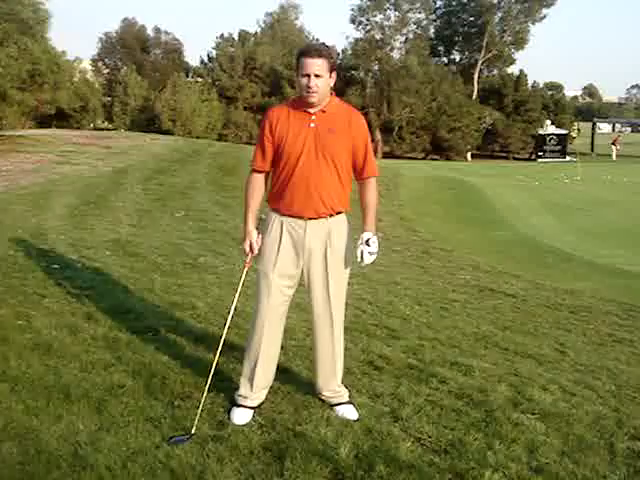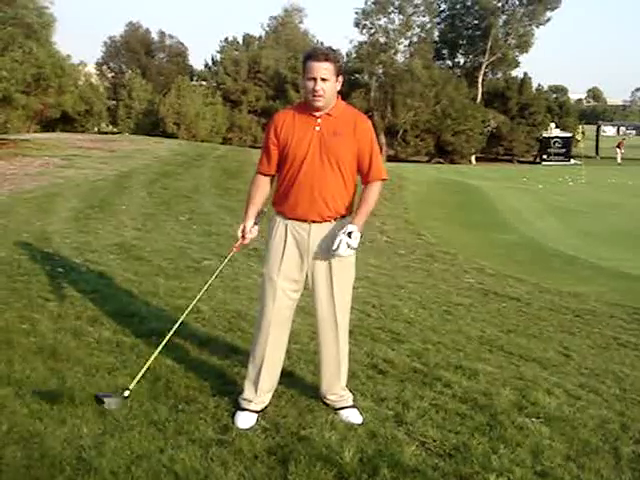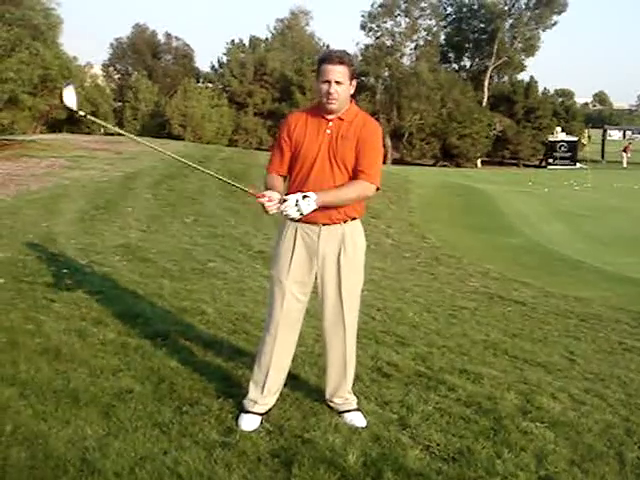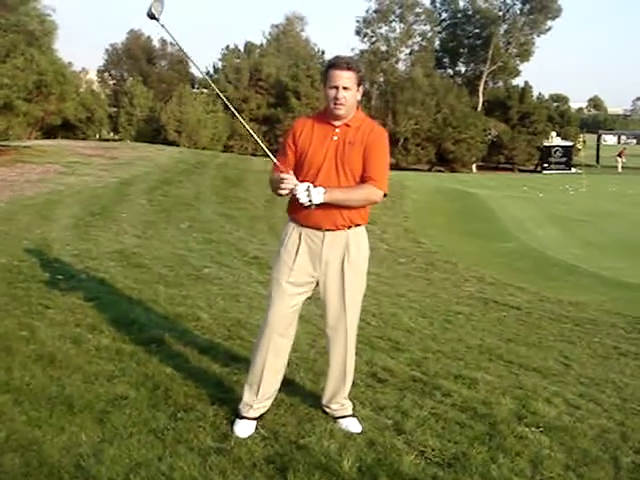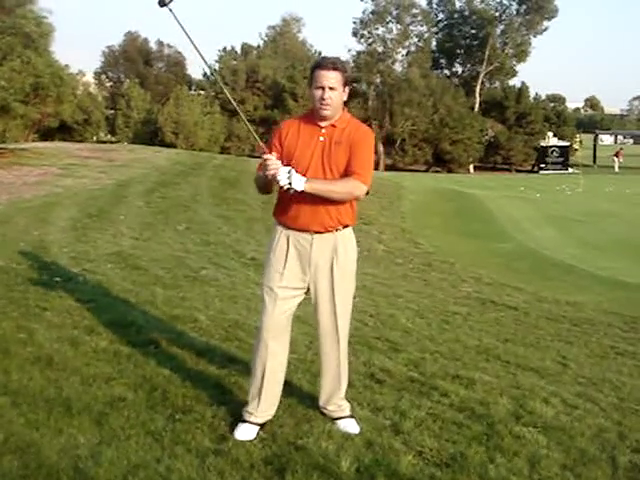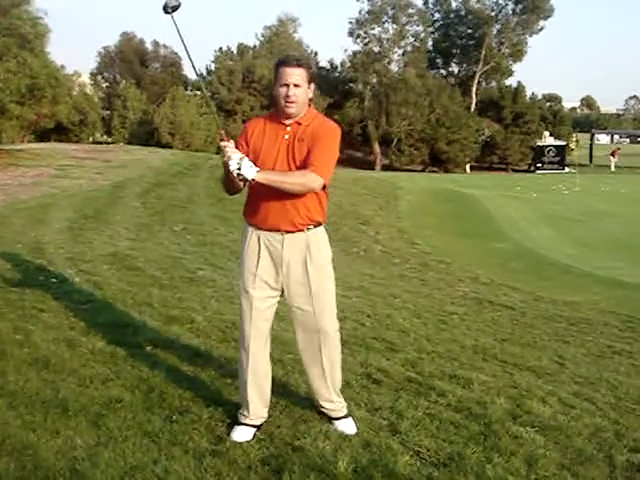
dt=0.4s
person 1, frame 1
left shoulder: (352, 120)
right shoulder: (276, 117)
left elbow: (367, 178)
right elbow: (258, 173)
left wrist: (369, 229)
right wrist: (250, 226)
left hip: (331, 229)
right hip: (282, 226)
left knee: (329, 312)
right knee: (268, 310)
left ankle: (332, 389)
right ankle: (250, 392)
person 1, frame 2
left shoulder: (357, 123)
right shoulder: (281, 120)
left elbow: (374, 179)
right elbow: (265, 173)
left wrist: (356, 224)
right wrist: (250, 216)
left hip: (335, 235)
right hip: (286, 230)
left knee: (334, 315)
right knee: (273, 313)
left ankle: (336, 392)
right ankle: (254, 397)
person 1, frame 3
left shoulder: (367, 127)
right shoulder: (294, 122)
left elbow: (366, 185)
right elbow: (276, 172)
left wrist: (312, 198)
right wrist: (273, 192)
left hip: (344, 235)
right hip: (297, 232)
left knee: (342, 319)
right knee: (282, 316)
left ankle: (341, 396)
right ankle: (259, 398)
person 1, frame 4
left shoulder: (374, 134)
right shoulder: (301, 127)
left elbow: (374, 191)
right elbow: (276, 181)
left wrist: (319, 193)
right wrist: (283, 184)
left hip: (348, 241)
right hip: (300, 236)
left knee: (342, 325)
right knee: (278, 319)
left ankle: (337, 401)
right ankle: (253, 403)
person 1, frame 5
left shoulder: (360, 133)
right shoulder: (287, 128)
left elbow: (357, 187)
right elbow: (262, 187)
left wrist: (302, 182)
right wrist: (268, 175)
left hip: (335, 243)
right hip: (288, 239)
left knee: (335, 326)
right knee: (273, 324)
left ankle: (335, 403)
right ankle: (258, 409)
person 1, frame 6
left shoulder: (326, 130)
right shoulder: (253, 128)
left elbow: (311, 181)
right elbow: (232, 188)
left wrist: (254, 172)
right wrist: (231, 168)
left hip: (307, 240)
right hip: (260, 239)
left knee: (321, 325)
right knee: (254, 327)
left ankle: (332, 403)
right ankle: (252, 412)
